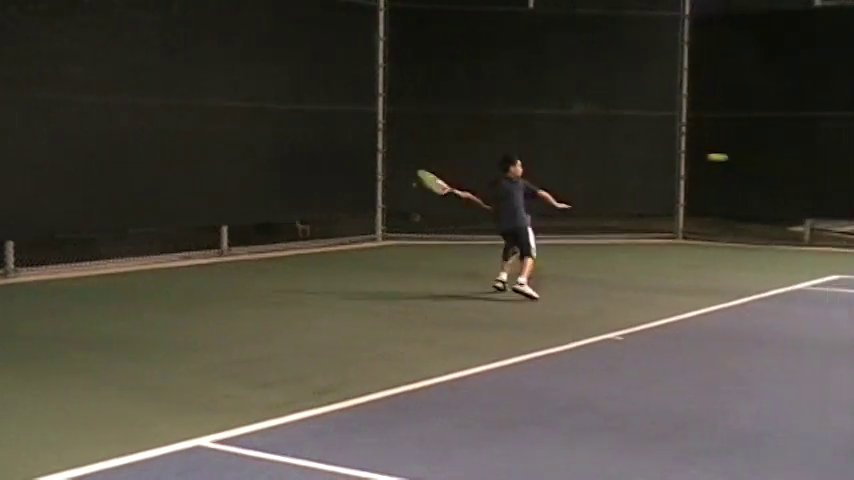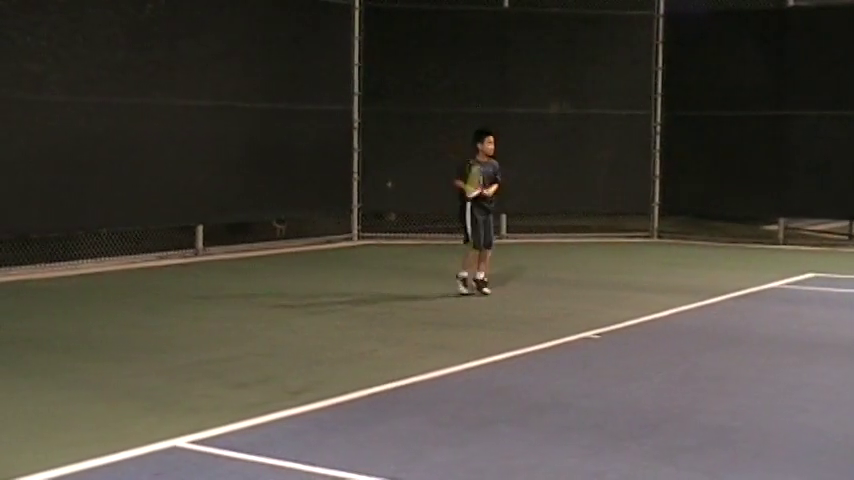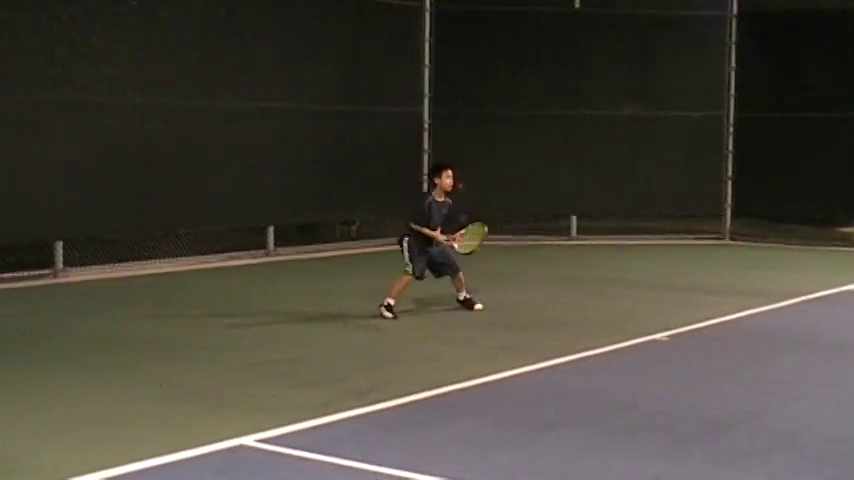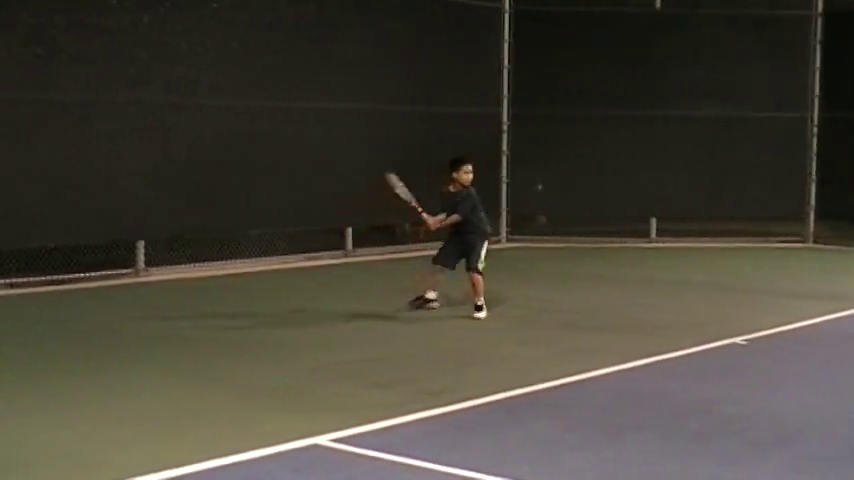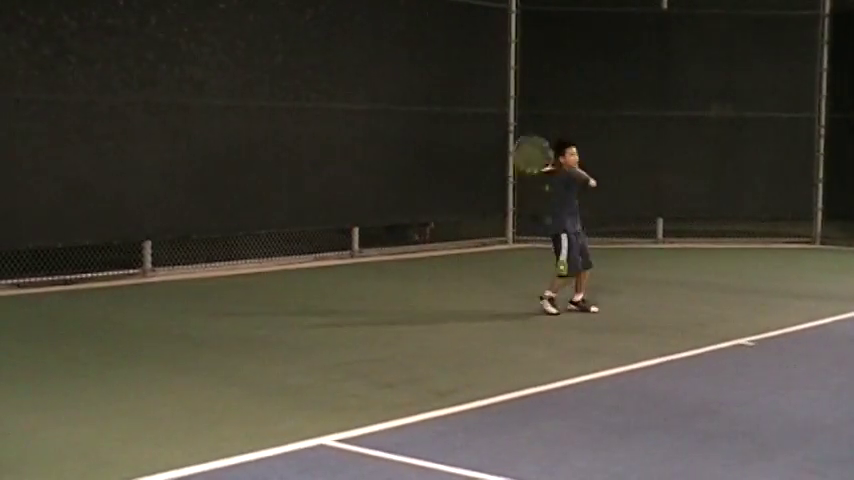
dt=1s
person 1, frame 1
left shoulder: (495, 185)
right shoulder: (520, 183)
left elbow: (494, 207)
right elbow: (540, 193)
right wrist: (556, 204)
left hip: (504, 226)
right hip: (520, 224)
left knee: (510, 251)
right knee: (529, 256)
left ankle: (501, 280)
right ankle: (521, 282)
person 1, frame 2
left shoulder: (494, 165)
right shoulder: (469, 165)
right elbow: (457, 182)
left wrist: (490, 190)
right wrist: (473, 189)
left hip: (486, 208)
right hip: (472, 206)
left knee: (487, 244)
right knee: (476, 243)
left ankle: (480, 278)
right ankle: (463, 277)
person 1, frame 3
left shoulder: (448, 204)
right shoulder: (427, 202)
right elbow: (414, 224)
left wrist: (450, 238)
right wrist: (433, 235)
left hip: (434, 244)
right hip: (414, 241)
left knee: (454, 269)
right knee: (411, 273)
left ankle: (463, 297)
right ankle: (388, 303)
person 1, frame 4
left shoulder: (469, 194)
right shoulder: (446, 193)
left elbow: (458, 216)
right elbow: (447, 213)
left wrist: (438, 225)
right wrist: (433, 219)
left hip: (478, 234)
right hip: (457, 234)
left knee: (473, 270)
right knee: (438, 263)
left ankle: (480, 304)
right ankle: (429, 297)
person 1, frame 5
left shoulder: (557, 175)
right shoulder: (568, 176)
right elbow: (591, 182)
right wrist: (586, 178)
left hip: (575, 228)
right hip: (563, 229)
left knee: (585, 265)
right knee: (568, 269)
left ankle: (577, 300)
right ankle: (548, 296)
